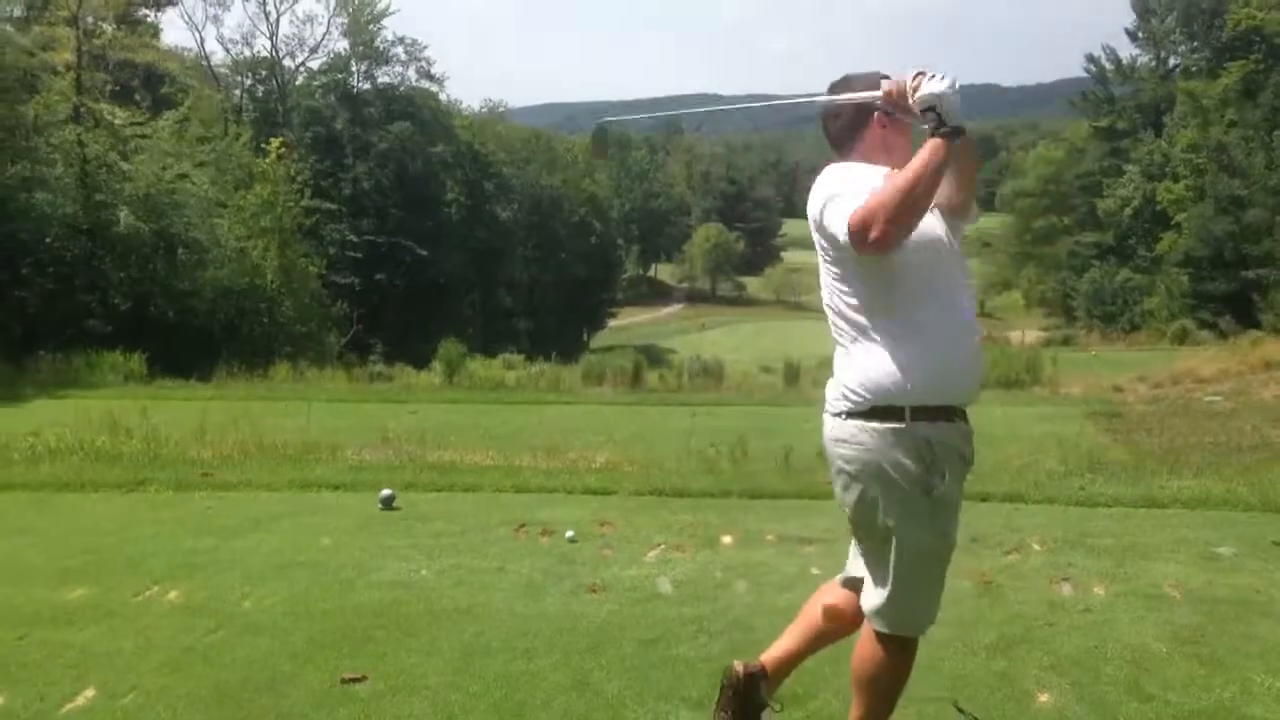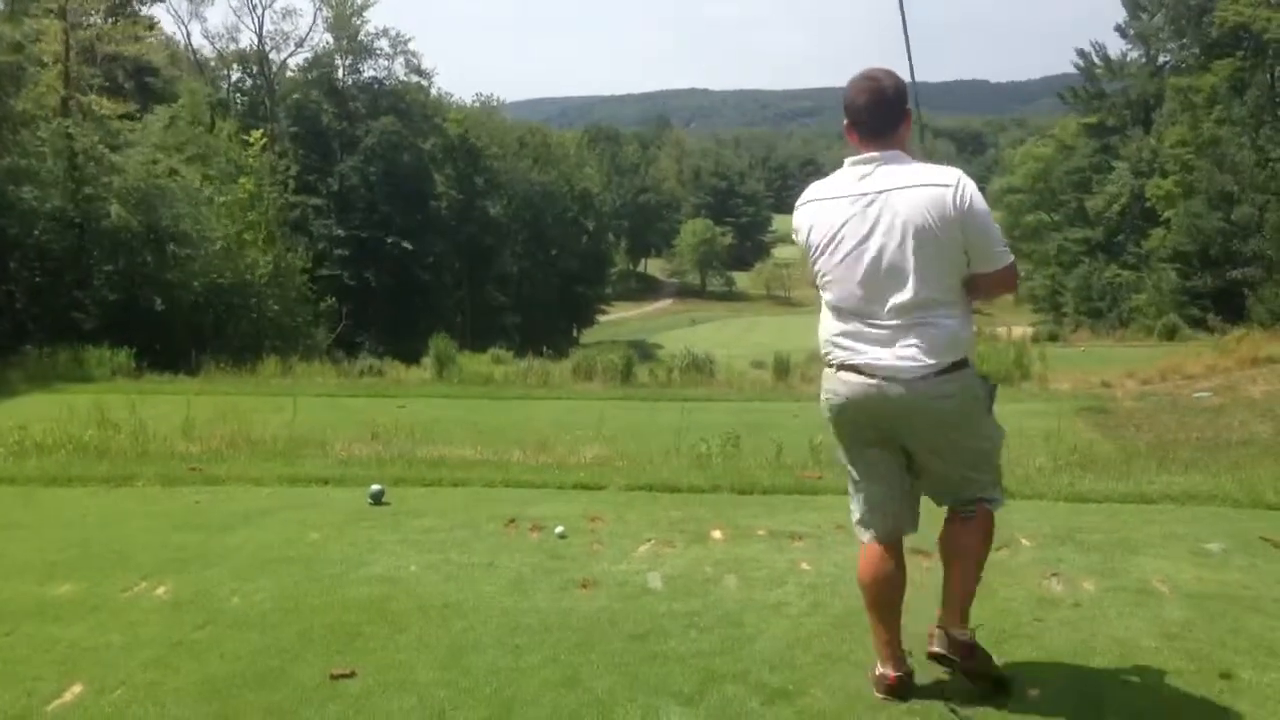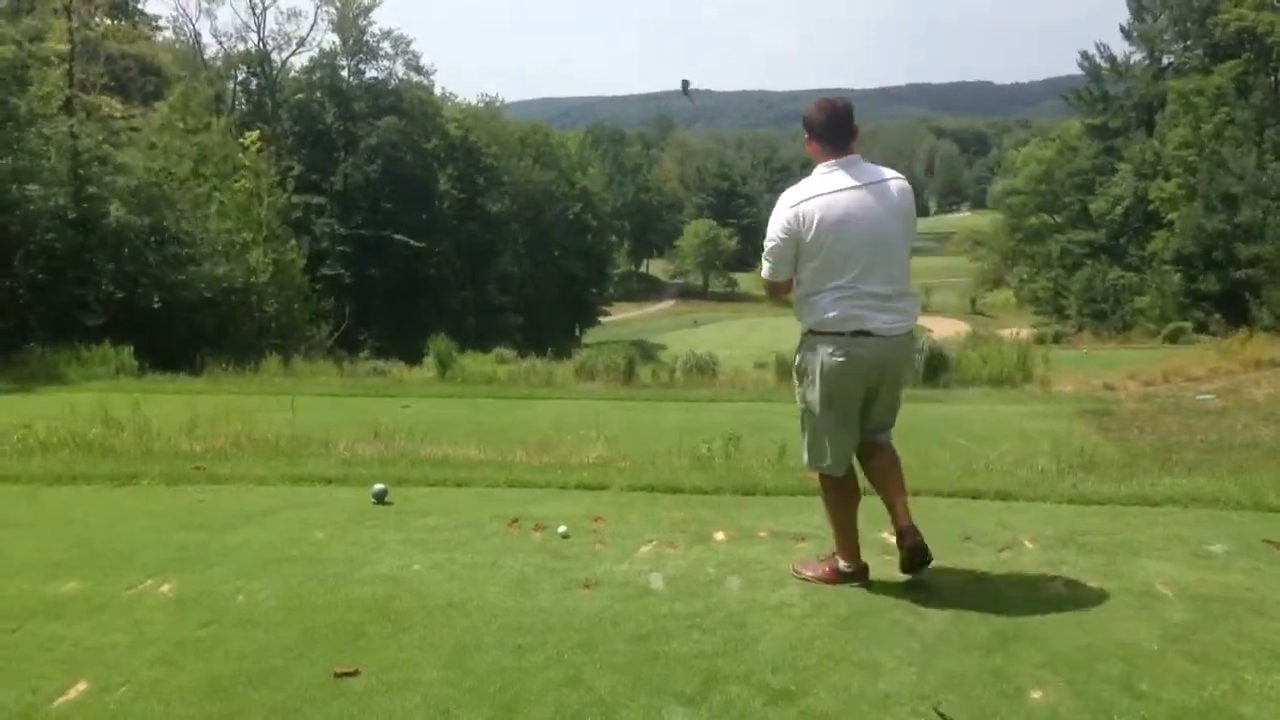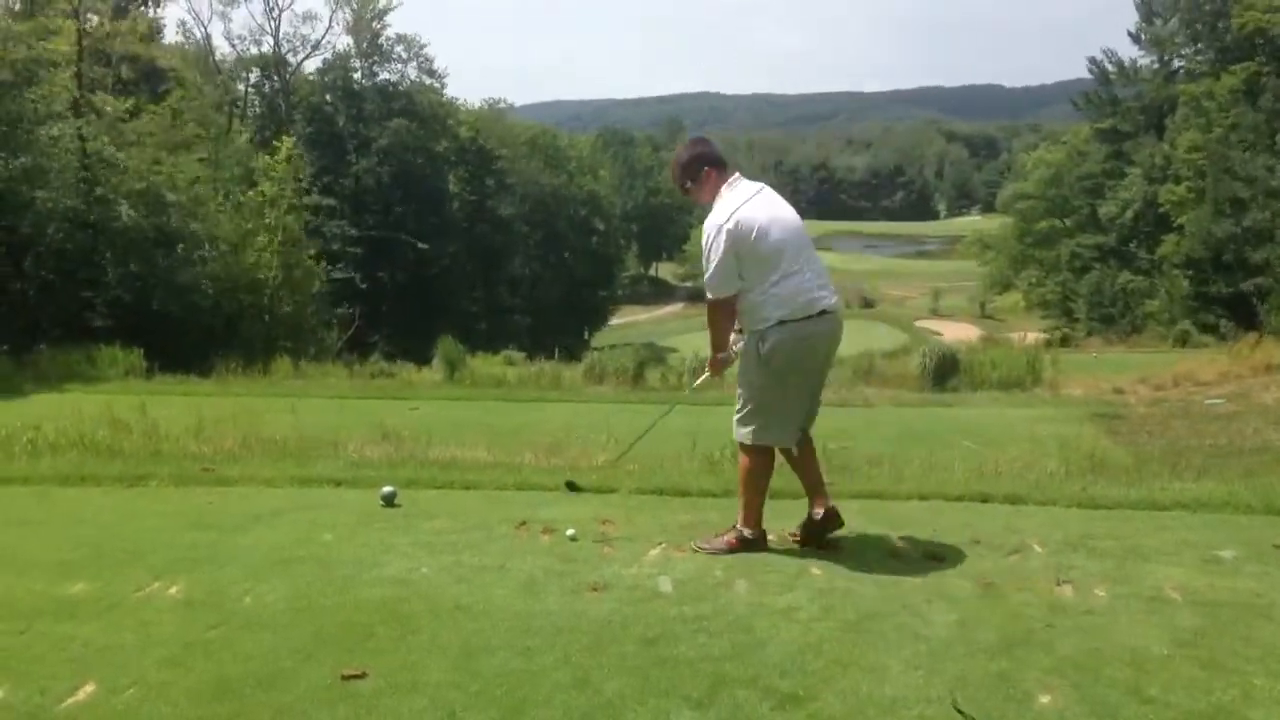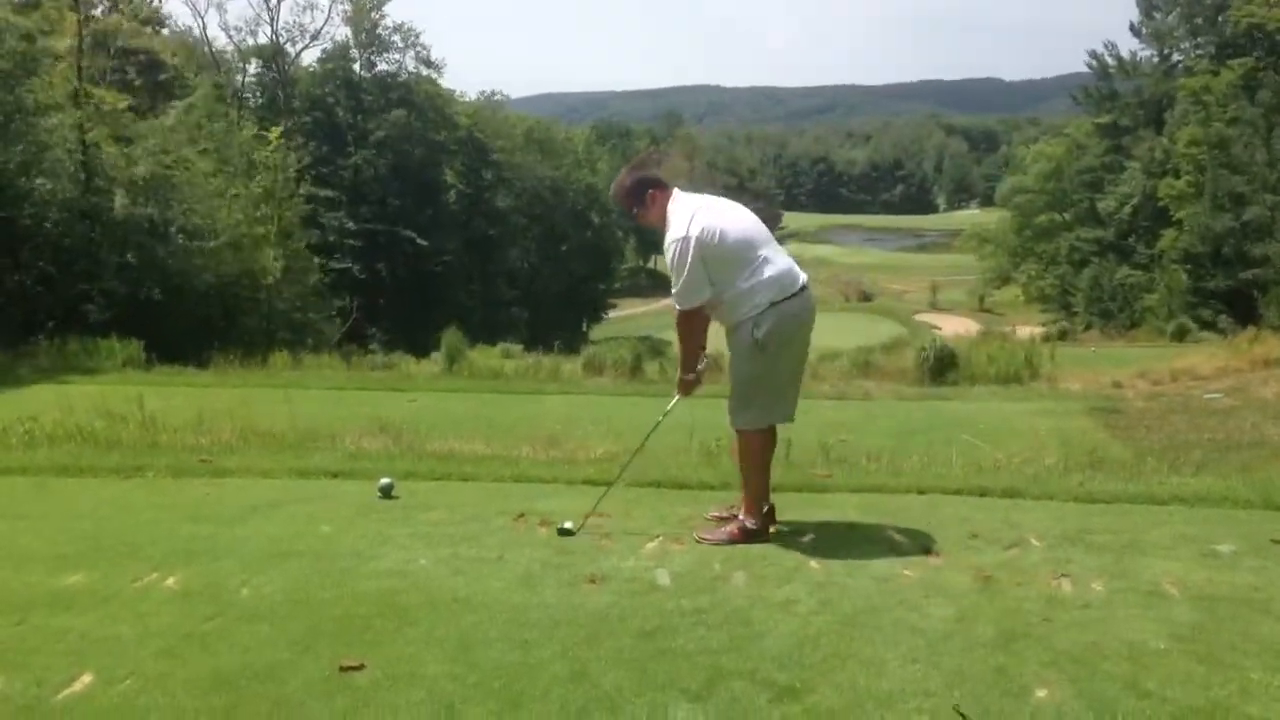
dt=1s
person 1, frame 1
left shoulder: (903, 189)
right shoulder: (841, 183)
left elbow: (960, 175)
right elbow: (879, 227)
left wrist: (938, 121)
right wrist: (939, 127)
left hip: (916, 424)
right hip: (894, 431)
left knee: (871, 584)
right knee: (899, 610)
person 1, frame 2
left shoulder: (812, 203)
right shoulder: (950, 187)
right elbow: (1001, 280)
left hip: (849, 383)
right hip: (935, 382)
left knee: (879, 527)
right knee: (974, 498)
left ankle: (891, 663)
right ankle: (953, 630)
person 1, frame 3
left shoulder: (797, 202)
right shoulder: (899, 187)
left elbow: (775, 285)
left hip: (834, 344)
right hip: (896, 338)
left knee: (831, 457)
right knee: (874, 439)
left ankle: (848, 561)
right ankle: (906, 530)
person 1, frame 4
left shoulder: (721, 221)
right shoulder: (763, 194)
left elbow: (720, 299)
left wrist: (718, 352)
right wrist: (740, 323)
left hip: (783, 331)
right hip: (823, 318)
left knee: (756, 433)
right knee: (791, 426)
left ankle: (748, 530)
right ankle: (821, 509)
person 1, frame 5
left shoulder: (681, 235)
right shoulder: (700, 206)
left elbow: (689, 312)
left wrist: (687, 370)
right wrist: (699, 349)
left hip: (769, 315)
right hip: (791, 303)
left knee: (750, 418)
right knee: (758, 414)
left ankle: (753, 520)
right ankle: (757, 503)
